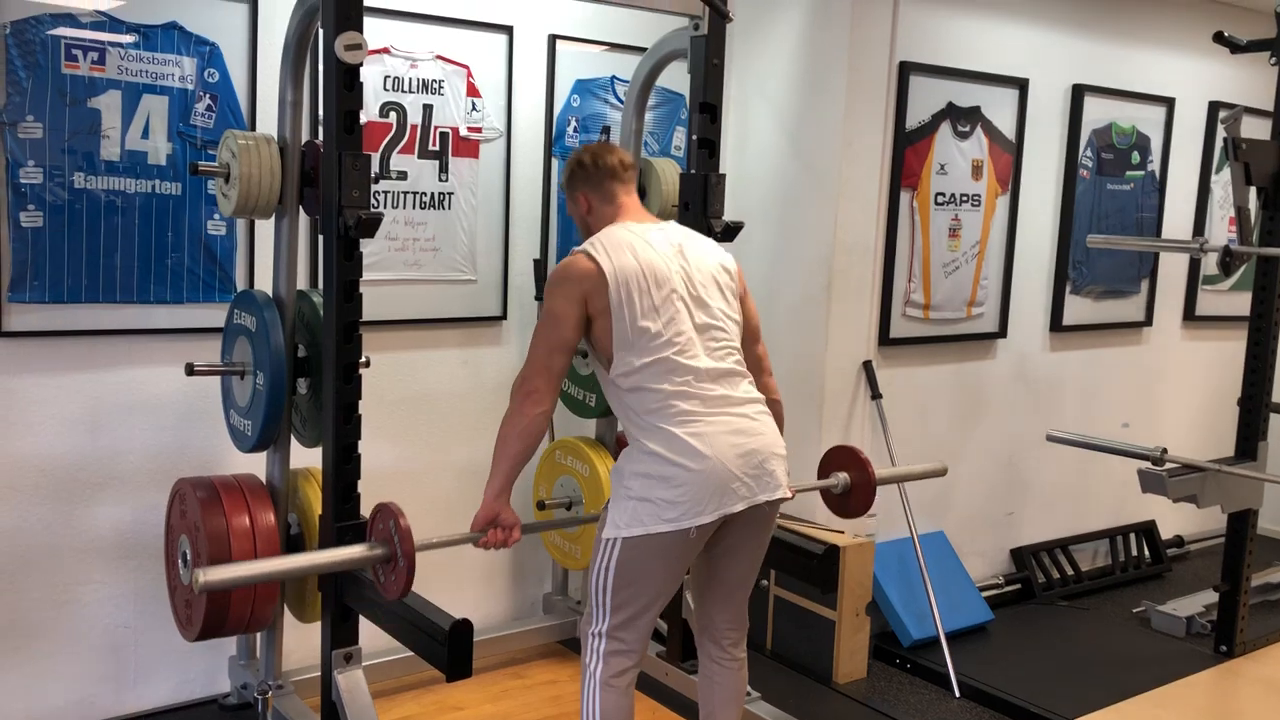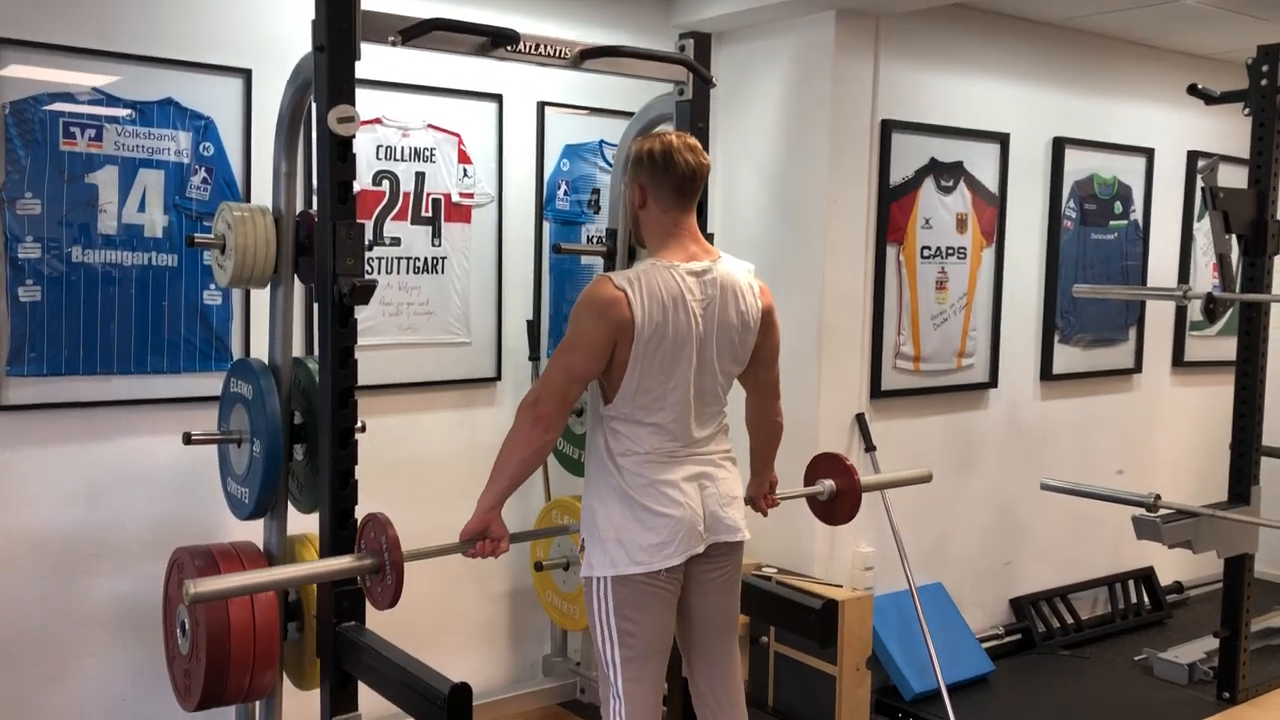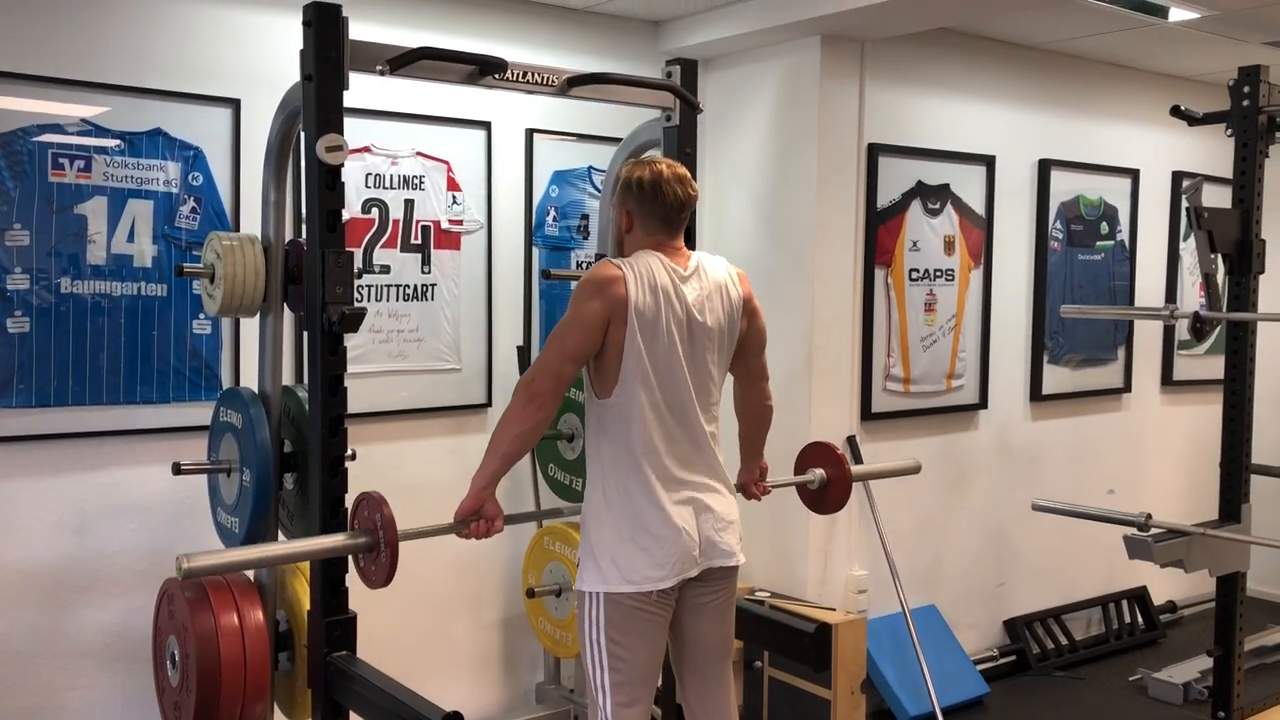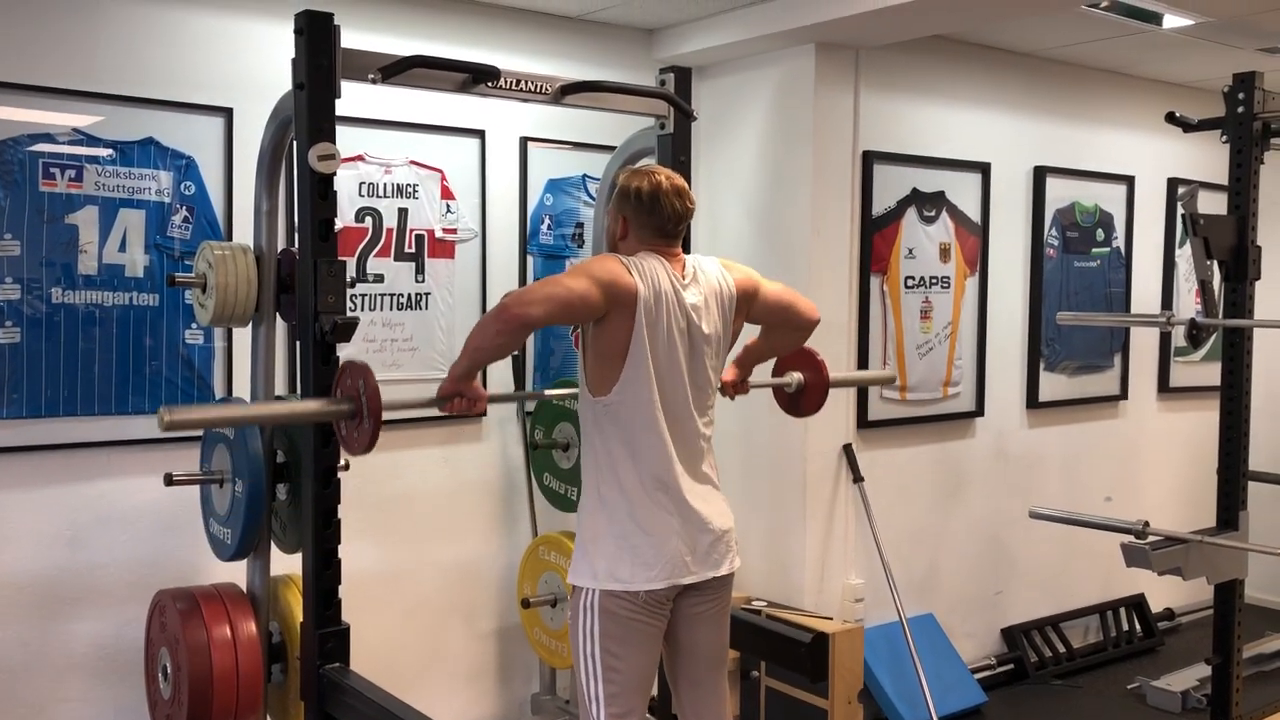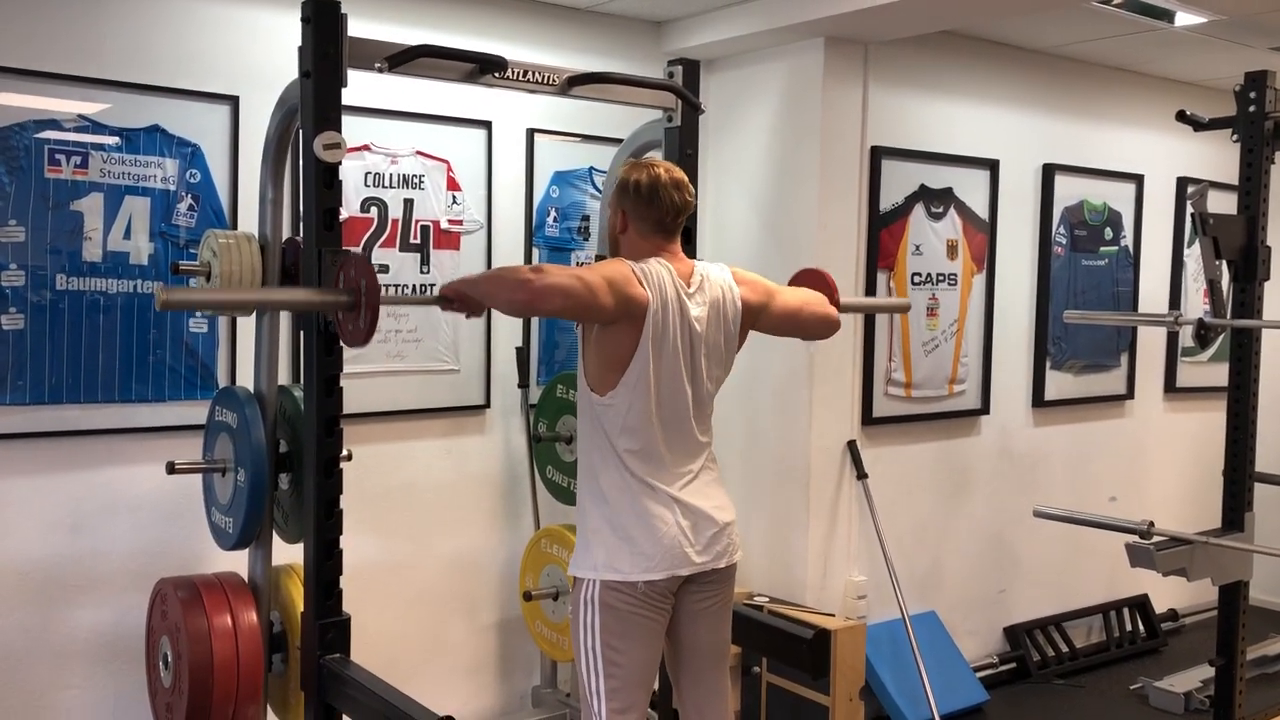
dt=1s
person 1, frame 1
left shoulder: (583, 268)
right shoulder: (714, 253)
left elbow: (535, 392)
left wrist: (496, 498)
left hip: (677, 474)
right hip: (761, 460)
left knee: (611, 645)
right knee: (725, 634)
person 1, frame 2
left shoulder: (617, 297)
right shoulder: (752, 292)
left elbow: (545, 411)
right elbow: (767, 401)
left wrist: (487, 509)
right wrist: (761, 477)
left hip: (638, 526)
right hip: (717, 511)
person 1, frame 3
left shoulder: (612, 285)
right shoulder: (732, 284)
left elbow: (540, 392)
right elbow: (756, 385)
left wrist: (482, 489)
right wrist: (752, 464)
left hip: (635, 543)
right hip: (714, 530)
person 1, frame 4
left shoulder: (617, 280)
right shoulder: (726, 281)
left elbow: (515, 313)
right elbow: (804, 318)
left wrist: (461, 377)
left hip: (629, 557)
right hip: (708, 544)
person 1, frame 5
left shoulder: (622, 286)
right shoulder: (732, 290)
left elbow: (532, 290)
right elbow: (825, 315)
left wrist: (466, 288)
left hip: (630, 552)
right hip: (711, 539)
